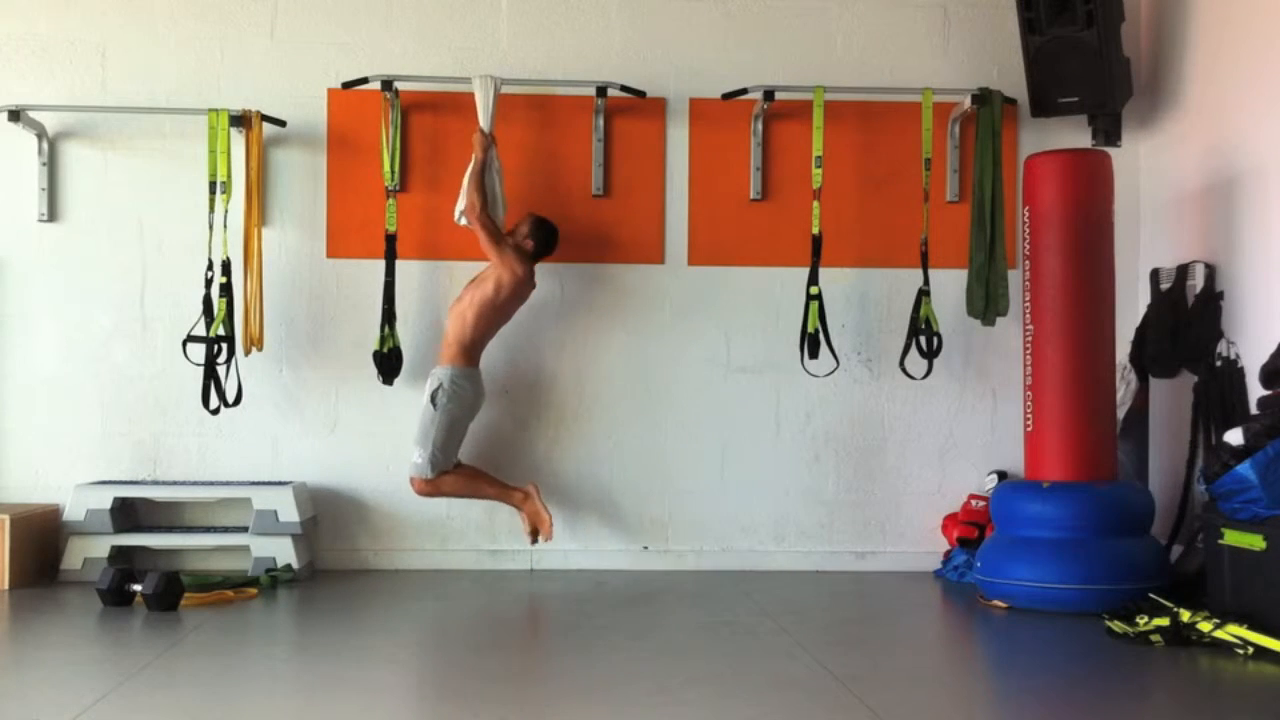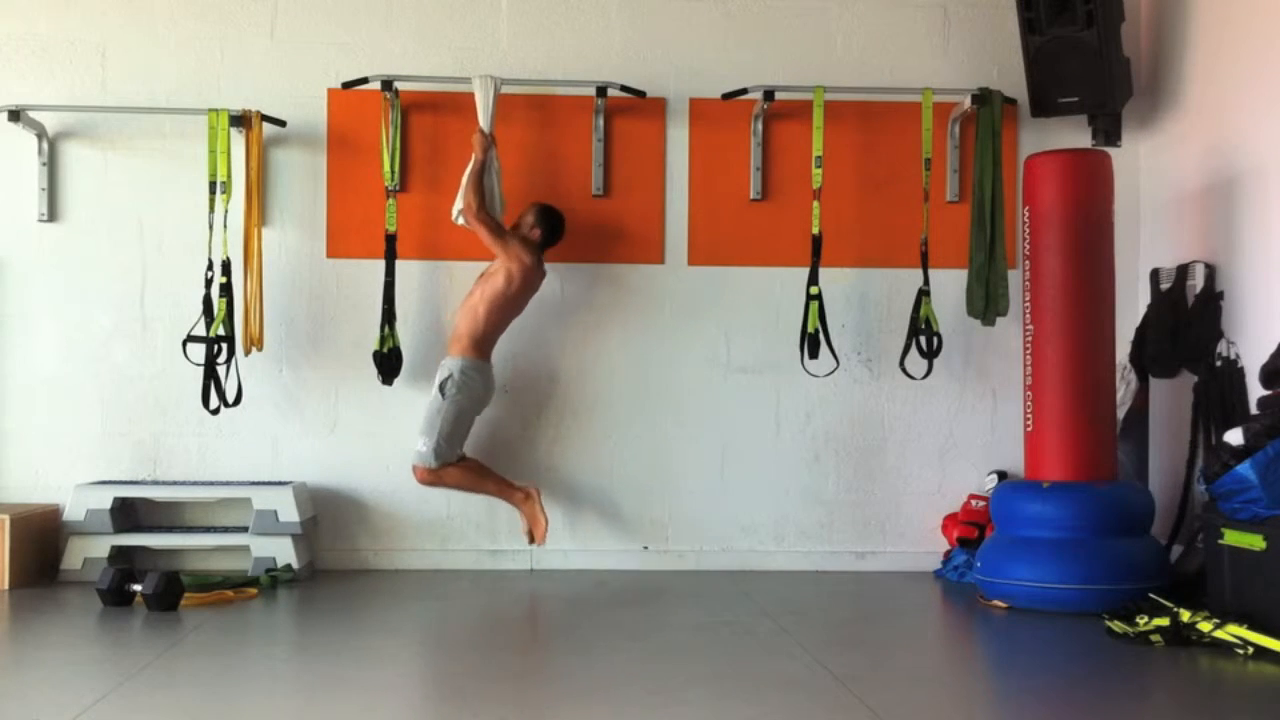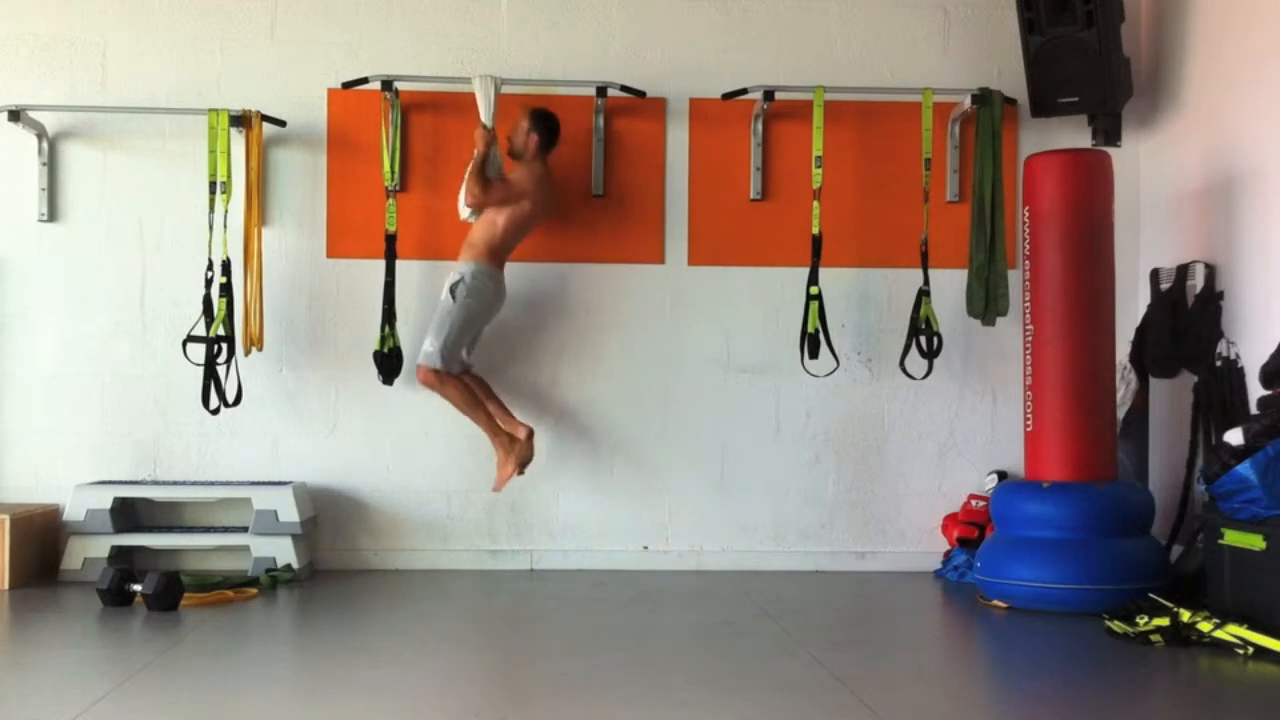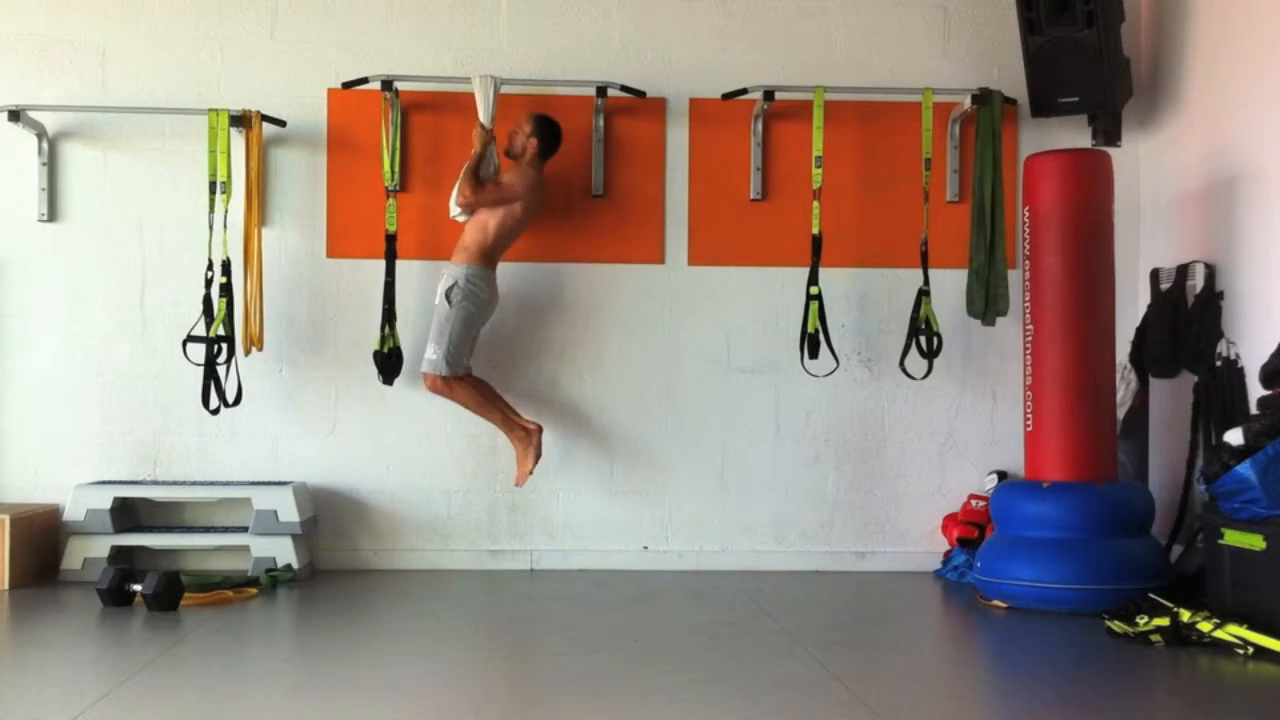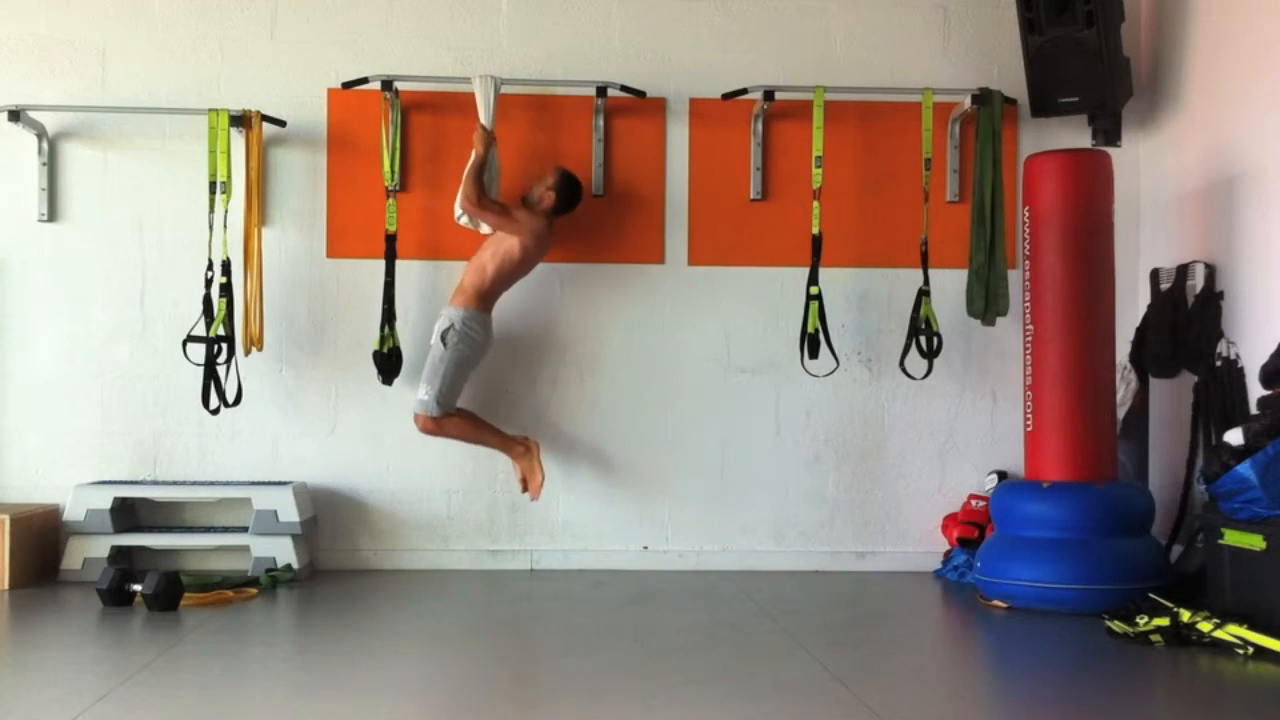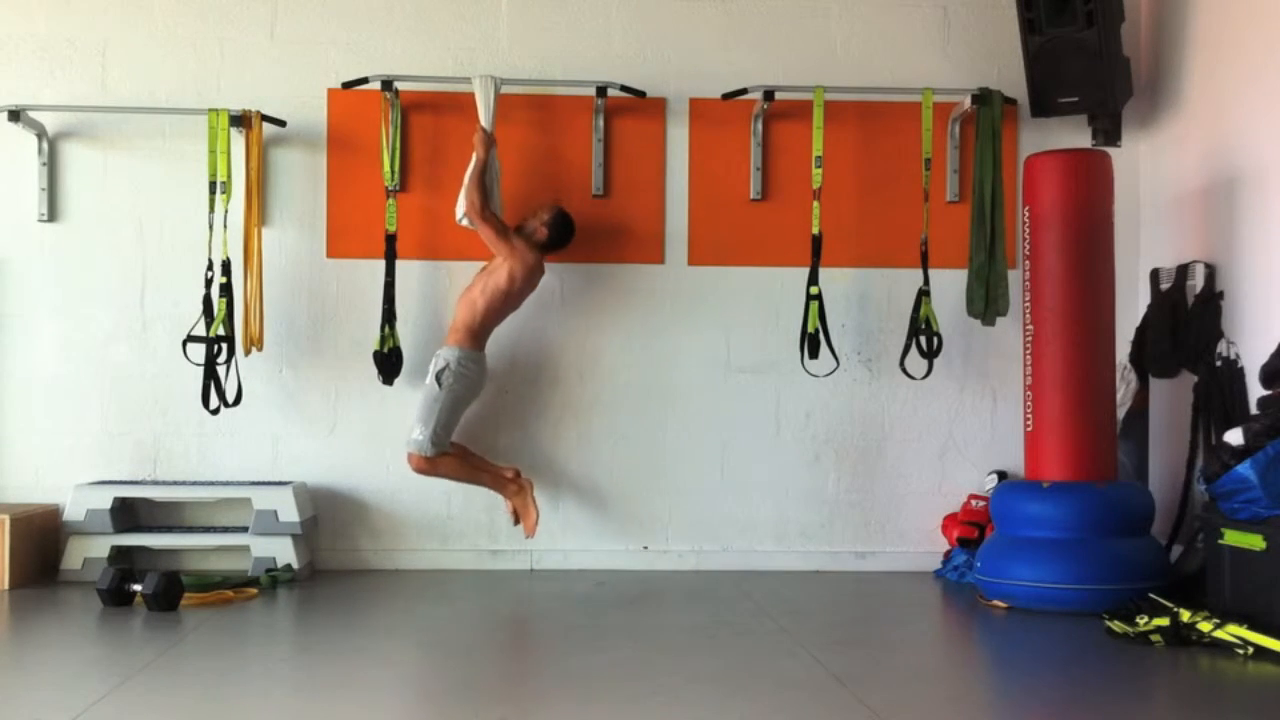
dt=0.4s
person 1, frame 1
left shoulder: (514, 269)
right shoulder: (517, 274)
left elbow: (477, 212)
right elbow: (483, 216)
left wrist: (480, 156)
right wrist: (485, 159)
left hip: (453, 378)
right hip: (459, 377)
left knee: (424, 481)
right knee: (443, 470)
left ankle: (520, 497)
right ankle: (519, 498)
person 1, frame 2
left shoulder: (521, 258)
right shoulder: (525, 263)
left elbow: (474, 211)
right elbow: (484, 216)
left wrist: (481, 155)
right wrist: (486, 159)
left hip: (463, 370)
right hip: (469, 368)
left knee: (428, 471)
right knee: (443, 460)
left ankle: (519, 496)
right ankle: (521, 494)
person 1, frame 3
left shoulder: (533, 173)
right shoulder: (530, 177)
left elbow: (475, 196)
right elbow: (487, 197)
left wrist: (483, 149)
right wrist: (486, 152)
left hip: (473, 278)
right hip: (480, 279)
left knee: (431, 371)
right knee: (455, 369)
left ankle: (504, 442)
right ankle: (515, 430)
person 1, frame 4
left shoulder: (526, 179)
right shoulder: (521, 183)
left elbow: (466, 196)
right elbow: (478, 196)
left wrist: (479, 148)
right wrist: (482, 150)
left hip: (467, 281)
right hip: (472, 281)
left knee: (437, 378)
right knee: (456, 374)
left ankle: (519, 433)
right ankle: (522, 427)
person 1, frame 5
left shoulder: (532, 225)
right shoulder: (528, 227)
left elbow: (470, 201)
right elbow: (482, 204)
left wrist: (481, 151)
right wrist: (485, 155)
left hip: (463, 323)
right hip: (467, 321)
left knee: (428, 419)
right knee: (438, 412)
left ankle: (517, 448)
right ankle: (516, 447)
person 1, frame 6
left shoulder: (522, 258)
right shoulder: (521, 261)
left elbow: (477, 210)
right elbow: (485, 213)
left wrist: (482, 155)
right wrist: (486, 159)
left hip: (458, 362)
right hip: (461, 360)
left knee: (422, 458)
right knee: (433, 449)
left ankle: (510, 486)
right ankle: (508, 478)
